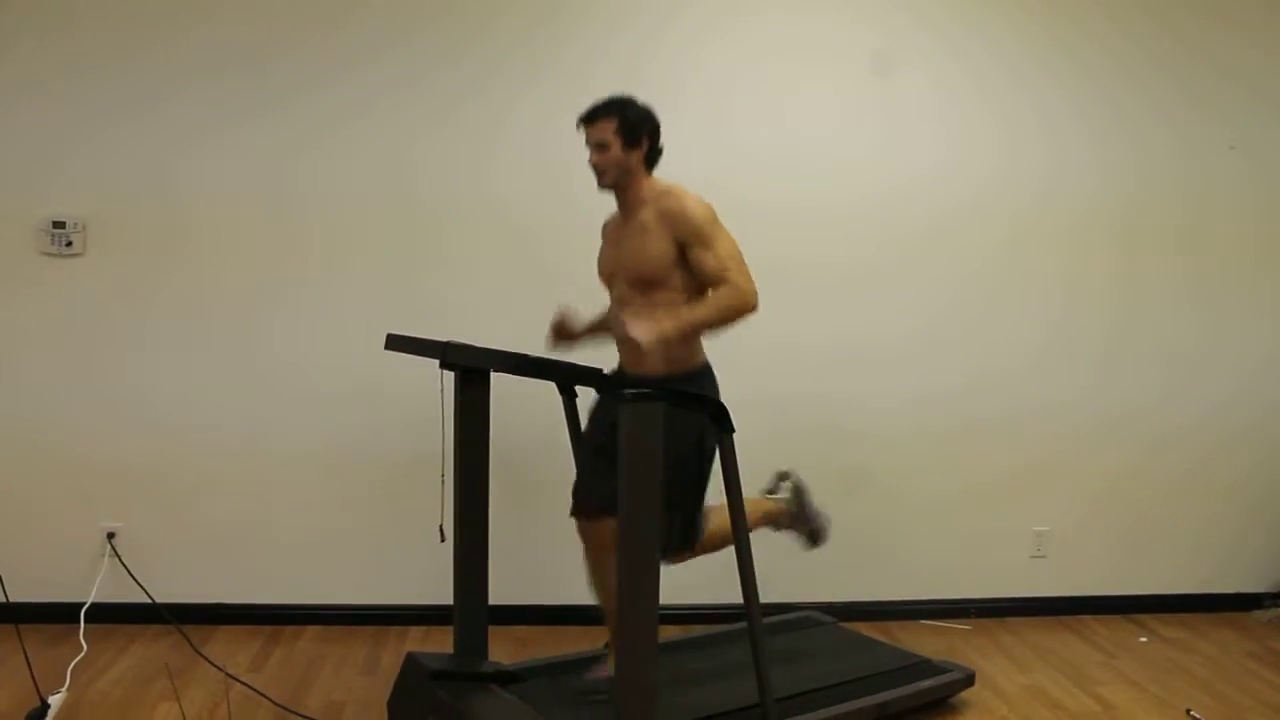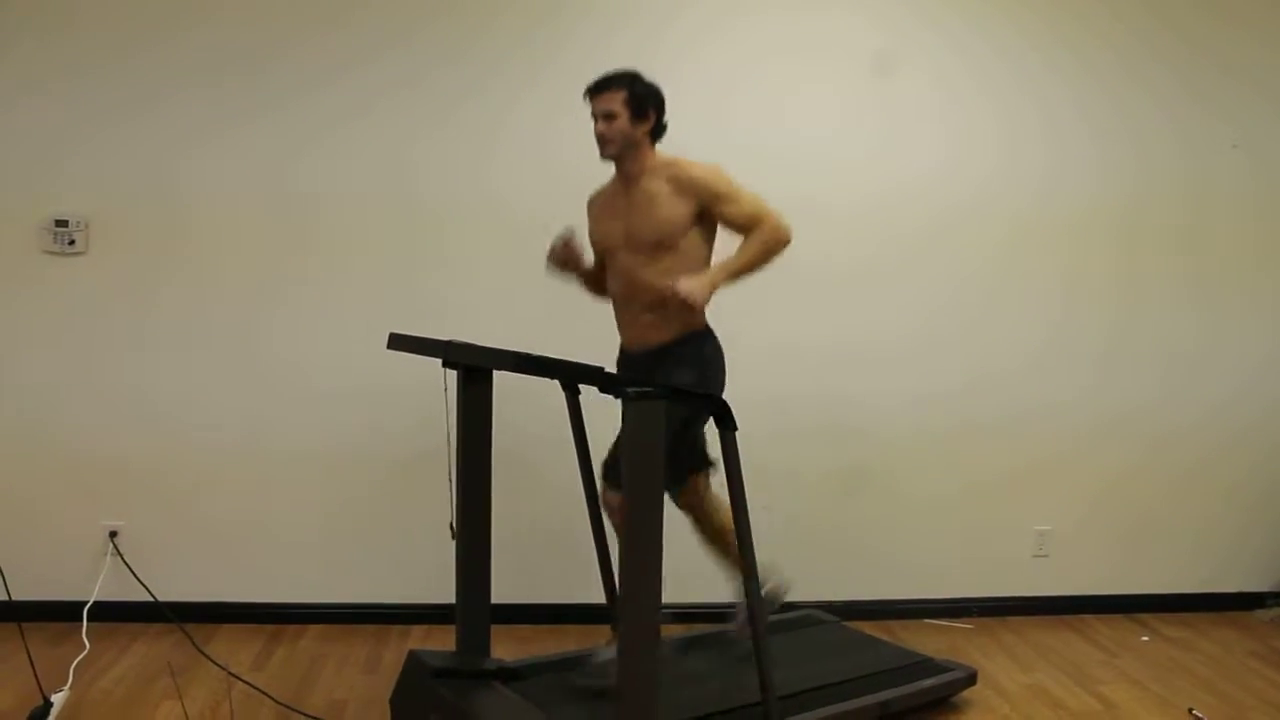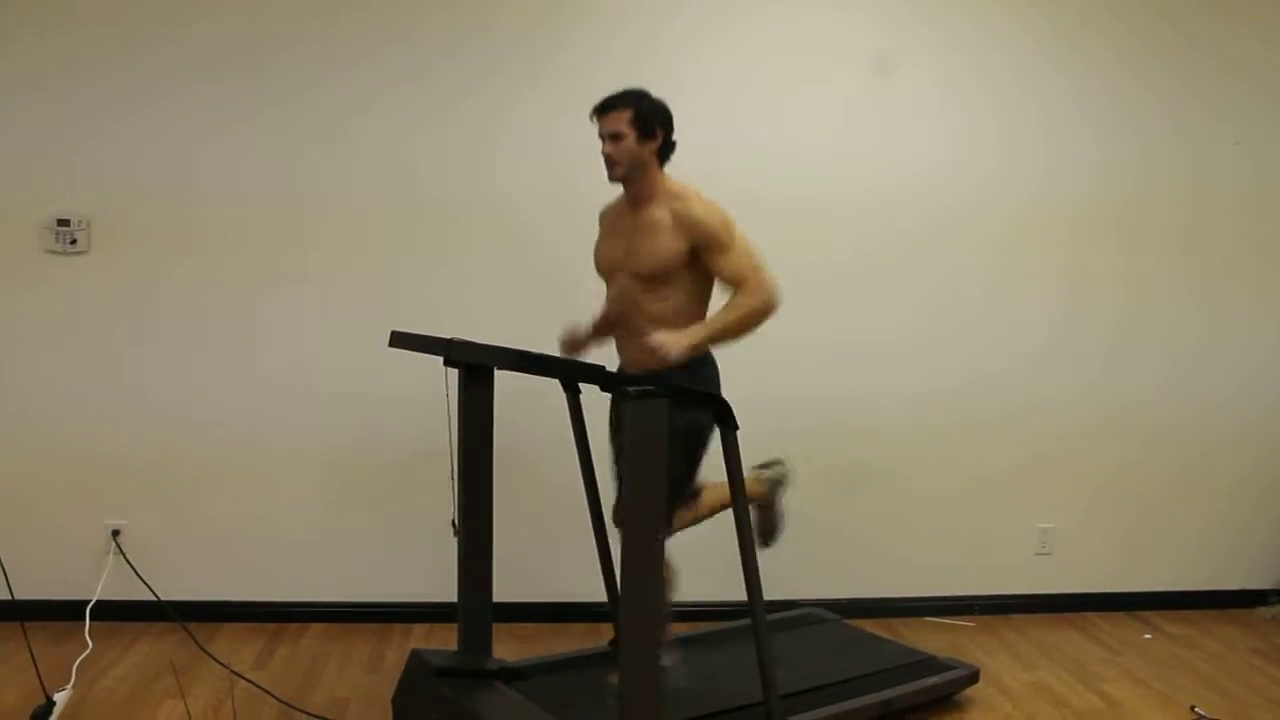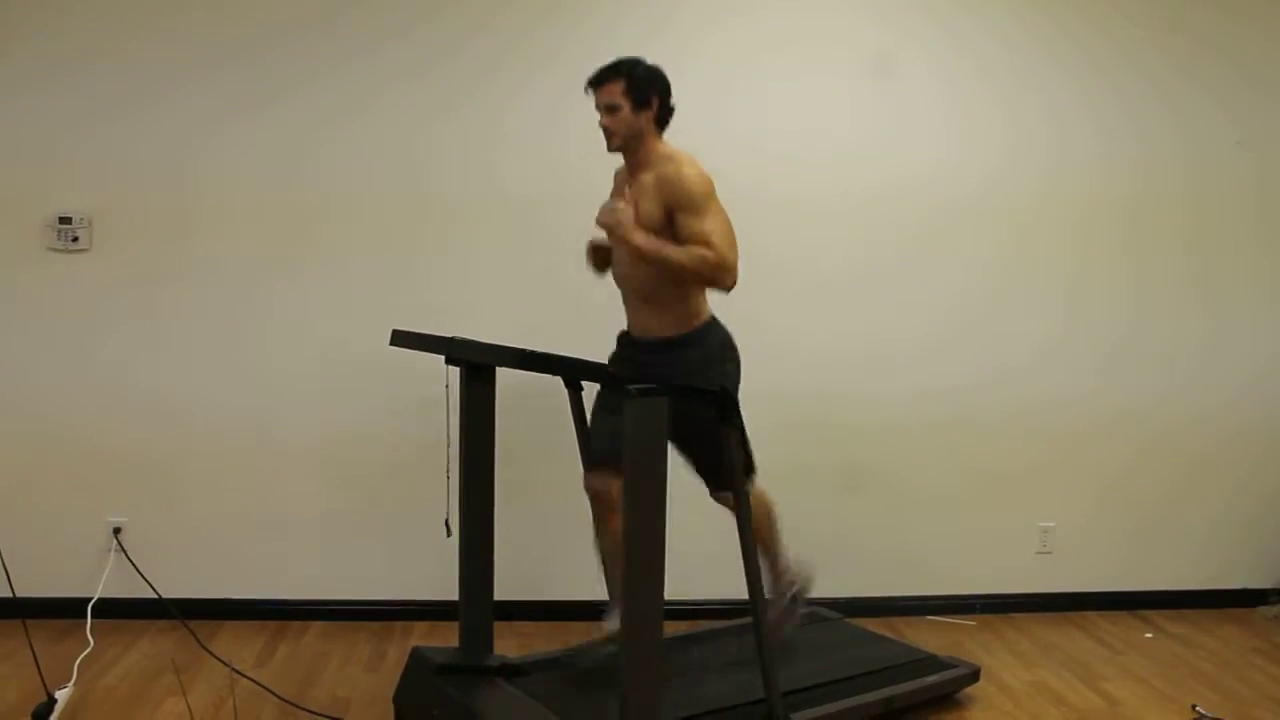
dt=0.2s
person 1, frame 1
left shoulder: (684, 212)
right shoulder: (613, 227)
left elbow: (743, 294)
left wrist: (660, 327)
right wrist: (590, 327)
left hip: (683, 393)
right hip: (625, 390)
left knee: (676, 543)
right knee: (595, 527)
left ankle: (778, 504)
person 1, frame 2
left shoulder: (691, 180)
right shoulder: (601, 202)
left elbow: (774, 231)
left wrist: (709, 280)
right wrist: (575, 265)
left hip: (688, 361)
right hip: (635, 363)
left knee: (619, 495)
right knee: (688, 492)
right ankle: (761, 585)
person 1, frame 3
left shoulder: (695, 215)
right shoulder: (610, 218)
left elbow: (762, 295)
left wrist: (690, 337)
right wrist: (591, 334)
left hip: (683, 385)
right hip: (632, 382)
right knee: (669, 504)
right ankle: (758, 485)
person 1, frame 4
left shoulder: (682, 177)
right shoulder: (625, 176)
left elbow: (724, 270)
left wrist: (635, 239)
right wrist: (611, 251)
left hip: (694, 354)
right hip: (635, 351)
left knee: (732, 488)
right knee: (601, 484)
left ankle: (785, 580)
right ankle: (625, 612)
